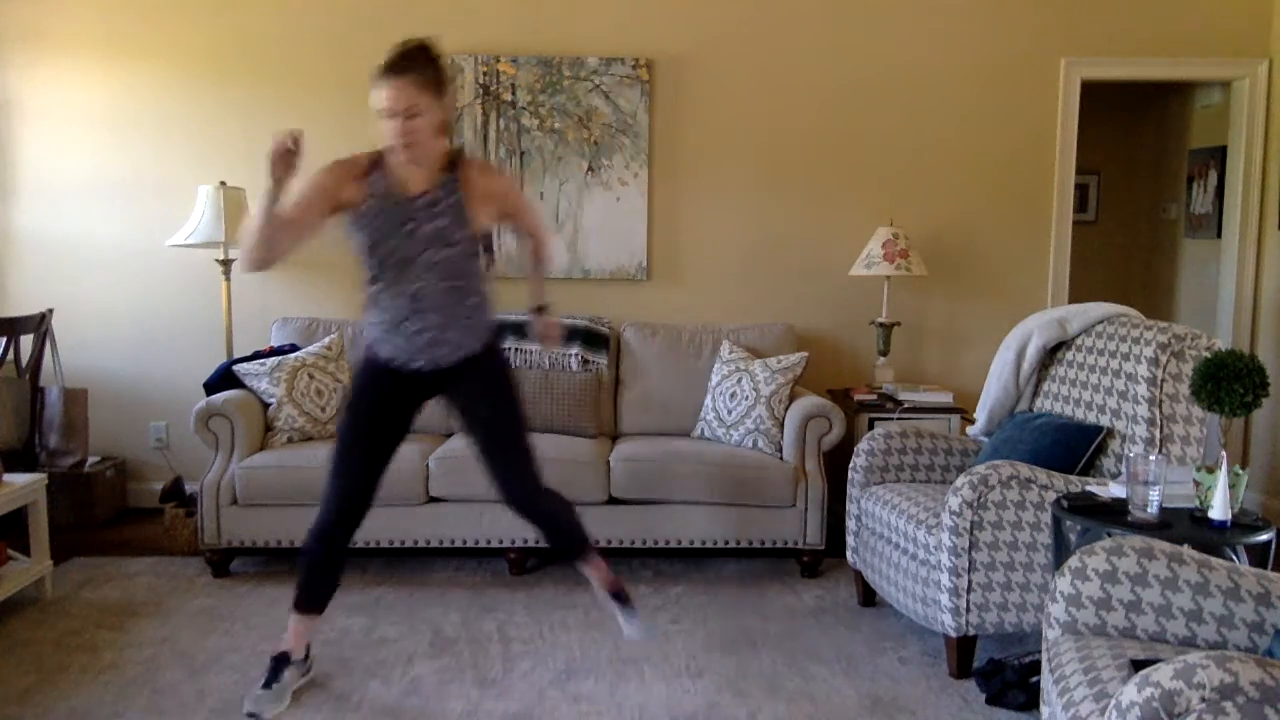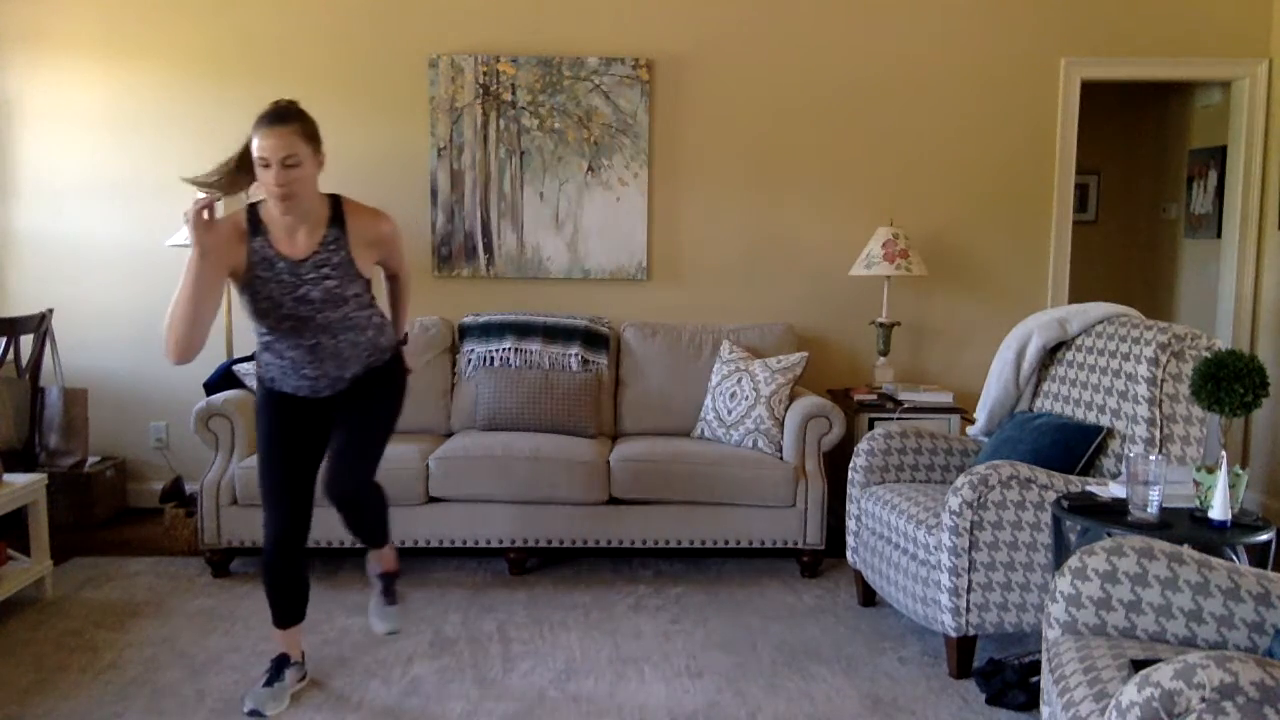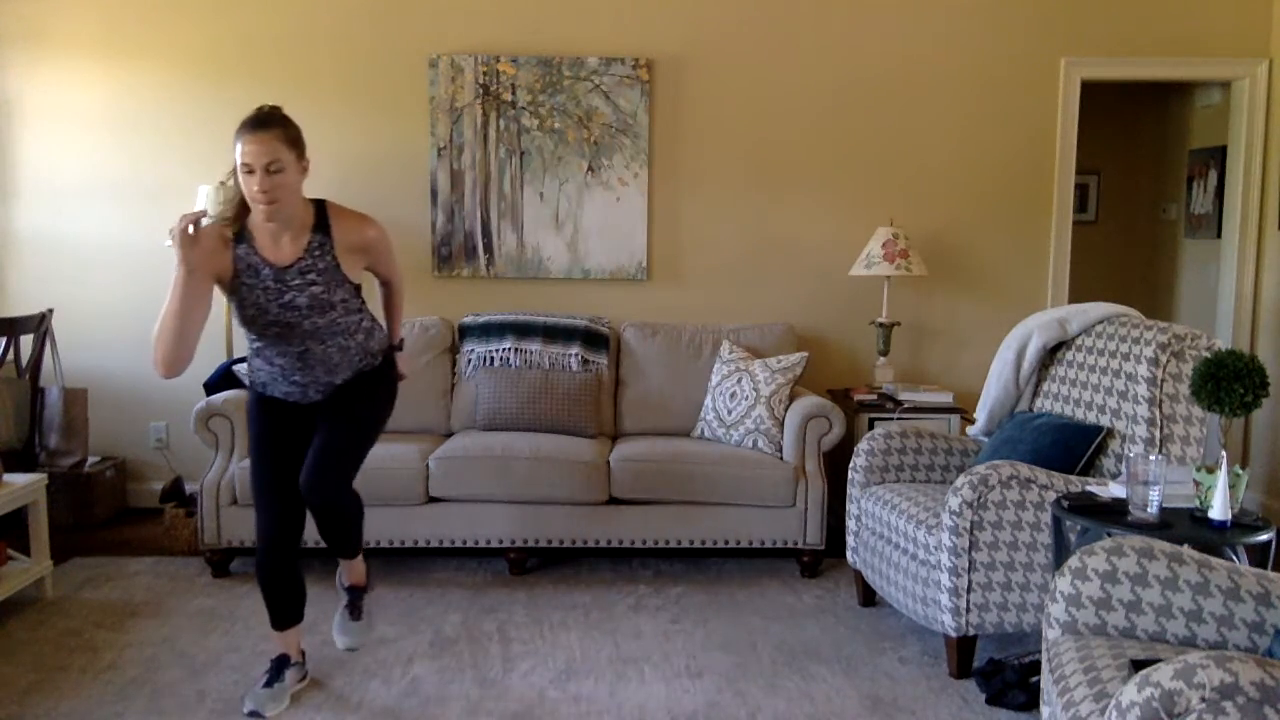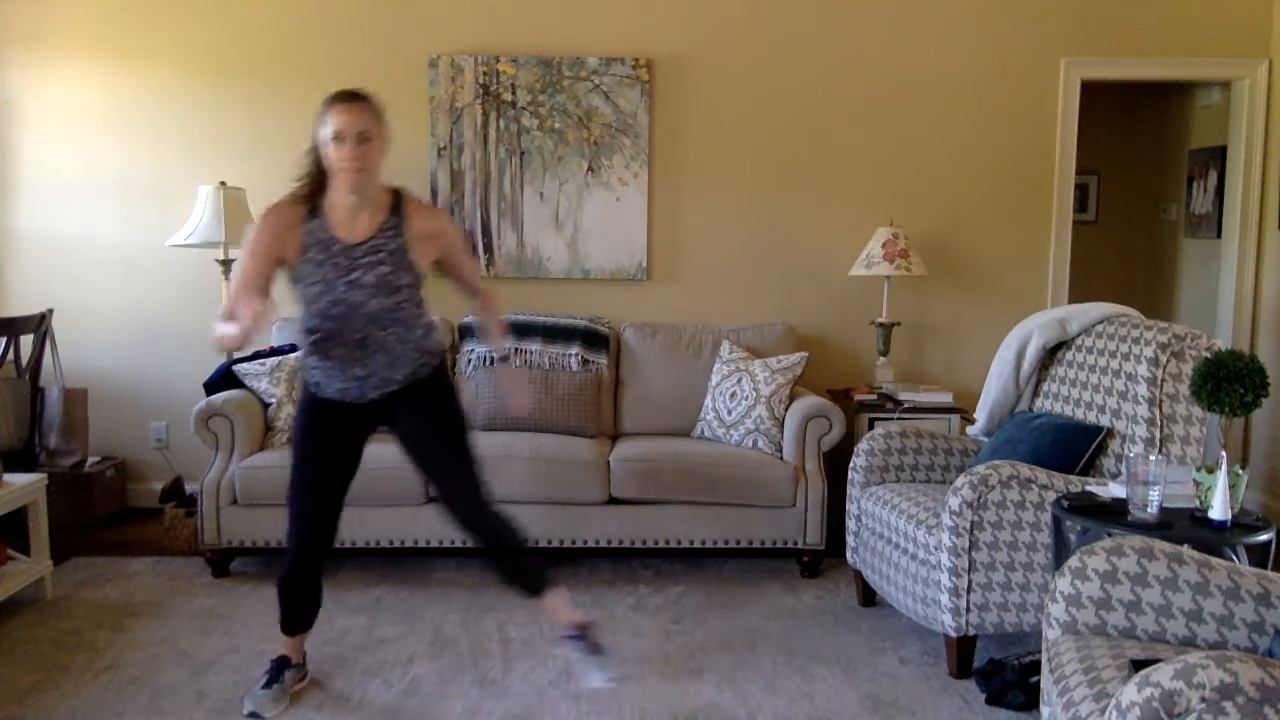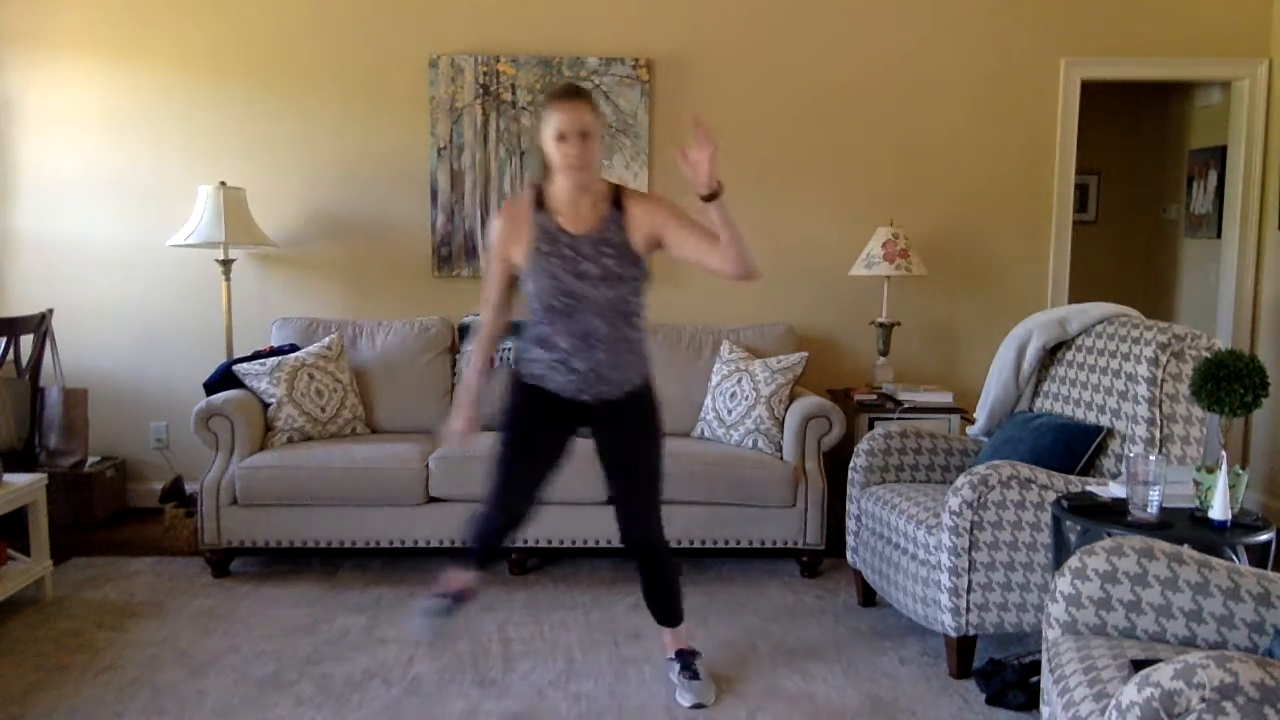
dt=0.4s
person 1, frame 1
left shoulder: (486, 184)
right shoulder: (349, 179)
left elbow: (535, 236)
right elbow: (257, 257)
left wrist: (541, 307)
right wrist: (277, 184)
left hip: (472, 359)
right hip: (388, 365)
left knee: (521, 489)
right knee: (338, 509)
left ankle: (600, 575)
right ankle: (293, 652)
person 1, frame 2
left shoulder: (369, 227)
right shoulder: (230, 237)
left elbow: (398, 274)
right elbow: (180, 351)
left wrist: (399, 337)
right wrist: (202, 256)
left hip: (370, 375)
right hip: (287, 390)
left knee: (346, 480)
right knee: (283, 531)
left ankle: (383, 561)
right ankle: (289, 657)
person 1, frame 3
left shoulder: (354, 232)
right shoulder: (216, 244)
left elbow: (392, 279)
right elbow: (168, 366)
left wrist: (394, 344)
right wrist: (187, 271)
left hip: (360, 379)
right hip: (277, 393)
left knee: (320, 482)
right knee: (274, 535)
left ankle: (353, 577)
right ankle: (289, 657)
person 1, frame 4
left shoulder: (422, 223)
right shoulder: (282, 225)
left elbow: (476, 285)
right elbow: (224, 328)
left wrist: (506, 357)
right wrist: (242, 325)
left hip: (416, 384)
right hip: (330, 394)
left knee: (471, 510)
right knee: (308, 537)
left ankle: (571, 624)
right ankle: (291, 658)
person 1, frame 5
left shoulder: (644, 213)
right shoulder: (513, 223)
left elbow: (742, 268)
right elbow: (493, 316)
left wrist: (709, 193)
right wrist: (465, 401)
left hip: (626, 394)
right hip: (542, 390)
left knee: (643, 531)
right knee: (506, 509)
left ankle: (680, 650)
right ankle: (462, 576)
